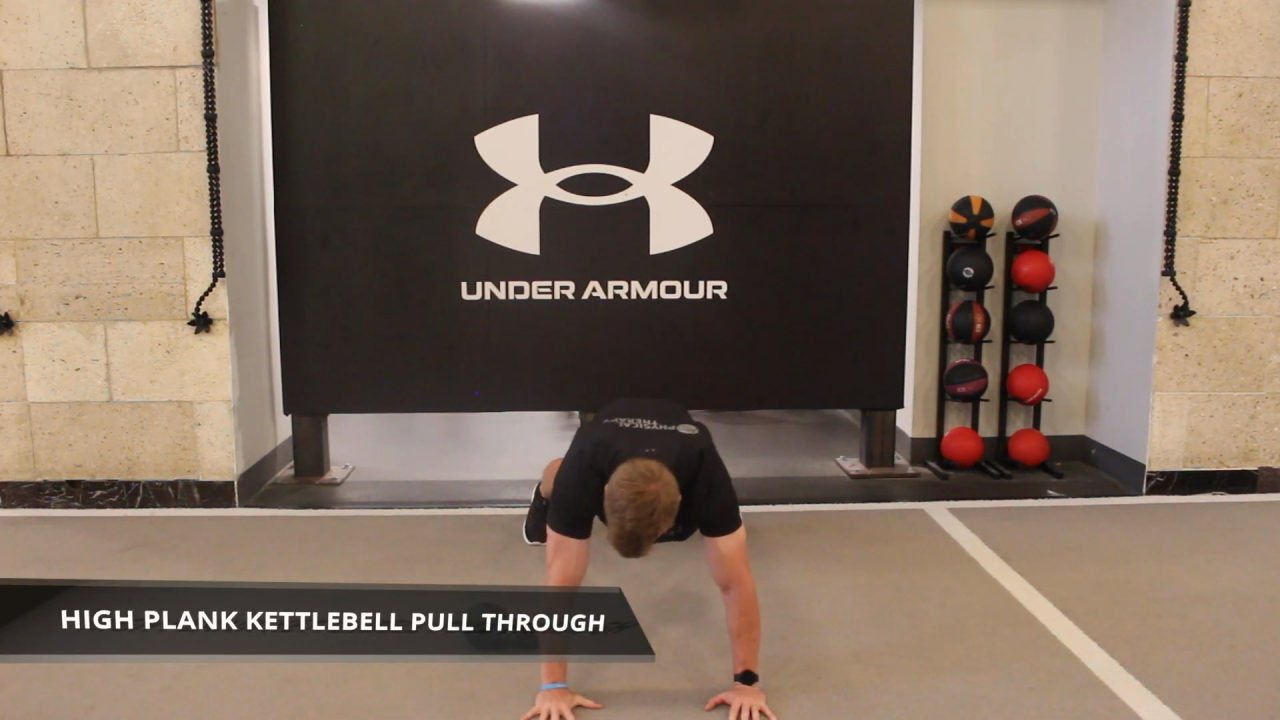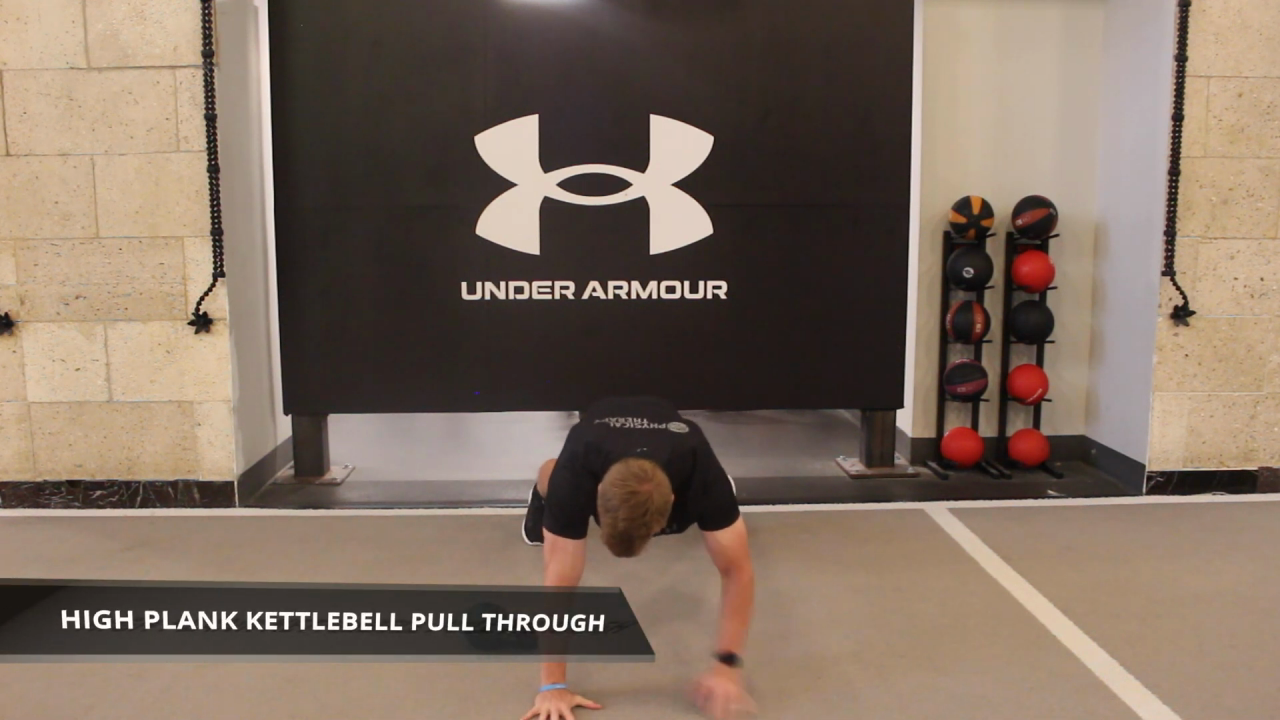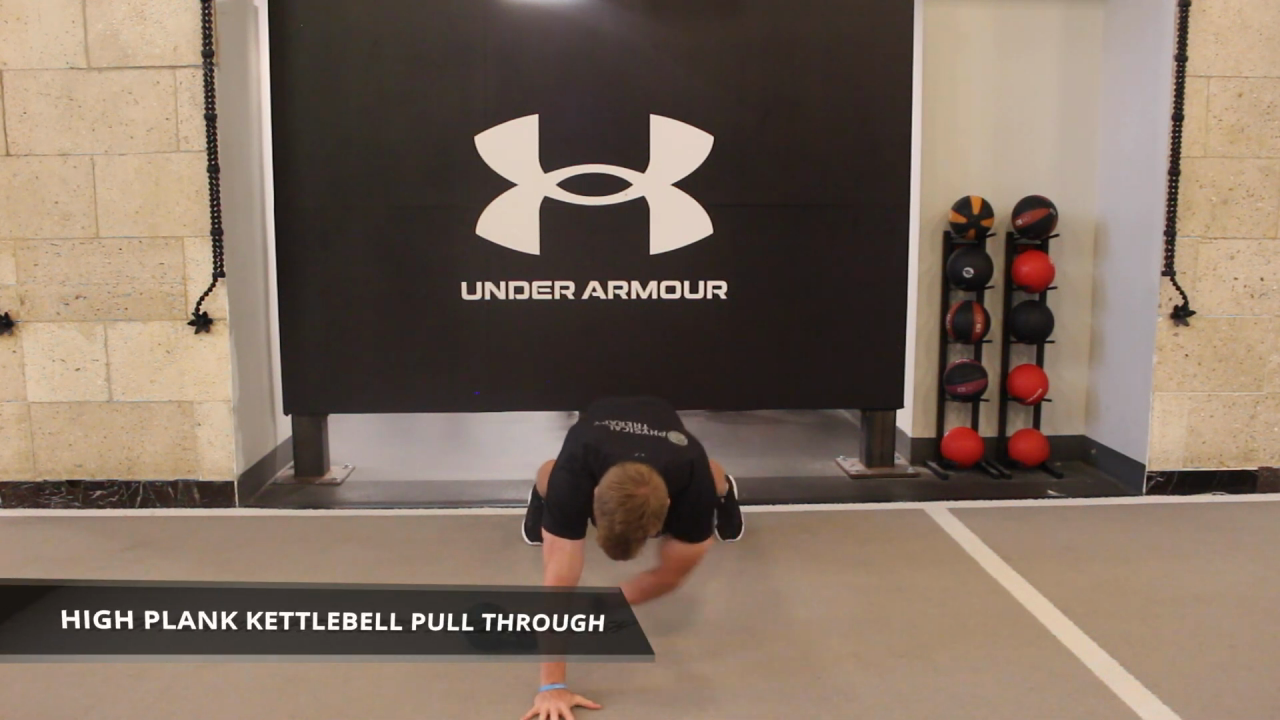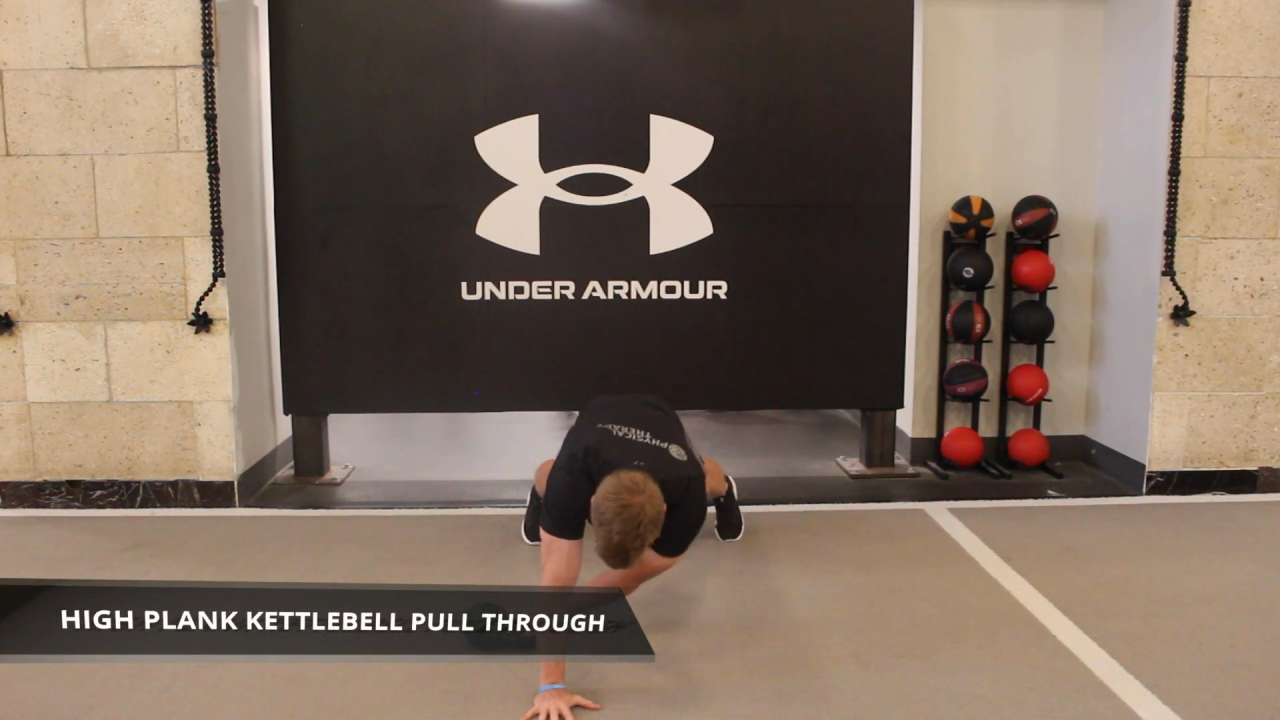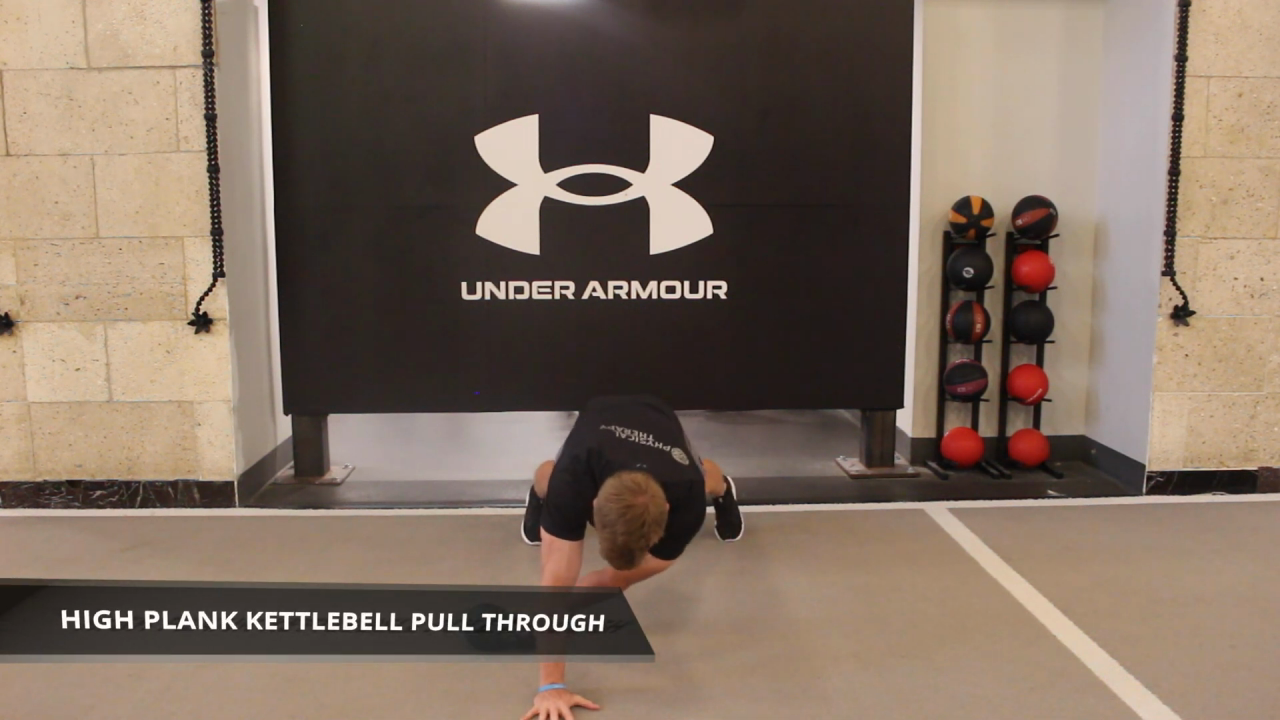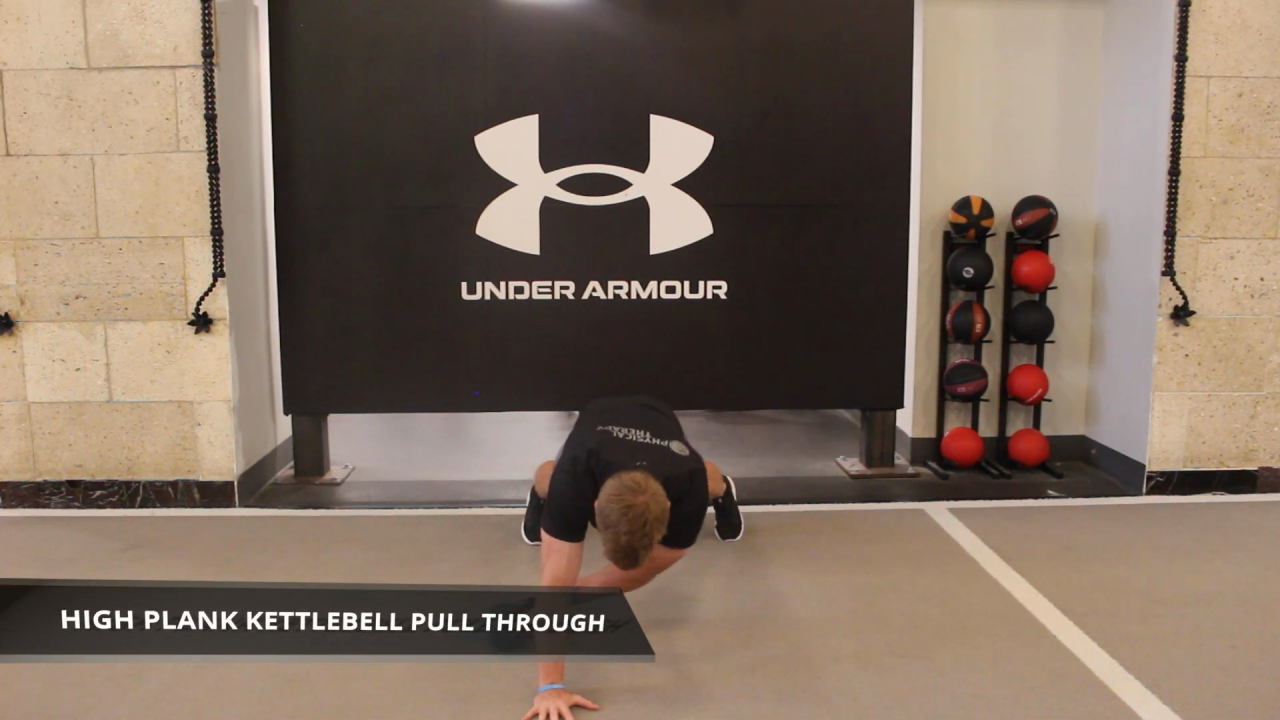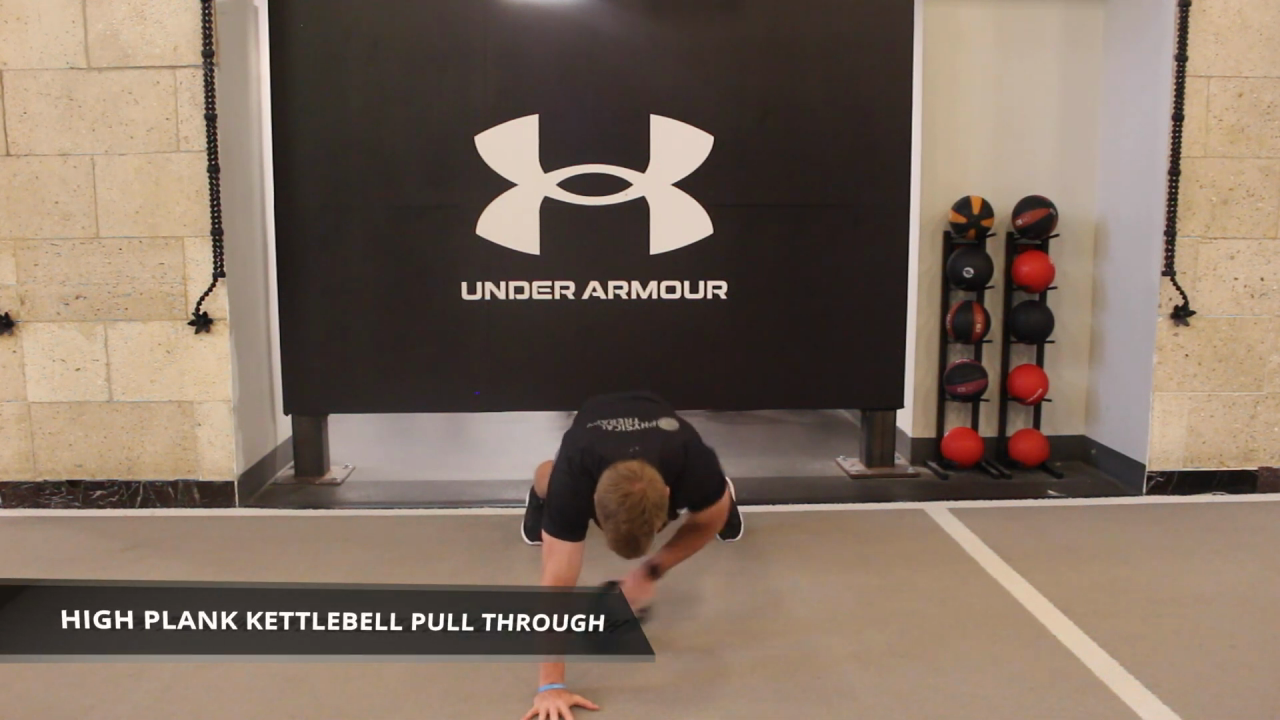
dt=0.2s
person 1, frame 1
left shoulder: (704, 476)
right shoulder: (582, 472)
left elbow: (735, 582)
right elbow: (562, 580)
left wrist: (746, 680)
right wrist: (553, 685)
left hip: (678, 446)
right hip: (608, 441)
right ankle: (545, 493)
person 1, frame 2
left shoulder: (698, 471)
right shoulder: (575, 474)
left elbow: (736, 570)
right elbow: (560, 580)
left wrist: (726, 662)
right wrist: (552, 686)
left hip: (671, 446)
right hip: (598, 444)
right ankle: (543, 492)
person 1, frame 3
left shoulder: (692, 482)
right shoulder: (573, 477)
left elbow: (671, 573)
right elbow: (559, 579)
right wrist: (552, 685)
left ankle: (724, 489)
right ankle: (542, 493)
person 1, frame 4
left shoulder: (687, 494)
right shoulder: (571, 478)
left elbow: (631, 576)
right elbow: (557, 579)
right wrist: (551, 686)
left ankle: (724, 489)
person 1, frame 5
left shoulder: (686, 498)
right shoulder: (574, 480)
left elbow: (620, 578)
right elbow: (557, 579)
right wrist: (550, 685)
left ankle: (722, 490)
right ankle: (541, 493)
person 1, frame 6
left shoulder: (687, 487)
right shoulder: (574, 480)
left elbow: (641, 572)
right elbow: (557, 580)
right wrist: (550, 685)
left ankle: (721, 489)
right ankle: (541, 493)
person 1, frame 7
left shoulder: (689, 460)
right shoulder: (573, 478)
left elbow: (710, 519)
right elbow: (558, 580)
left wrist: (651, 573)
right wrist: (550, 685)
left ankle: (719, 485)
right ankle: (540, 493)
